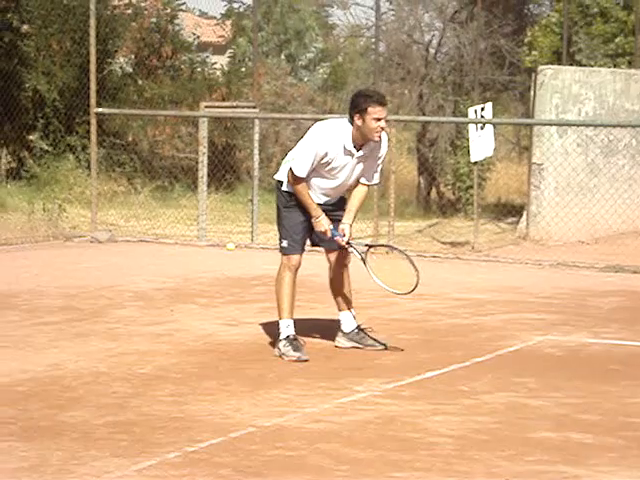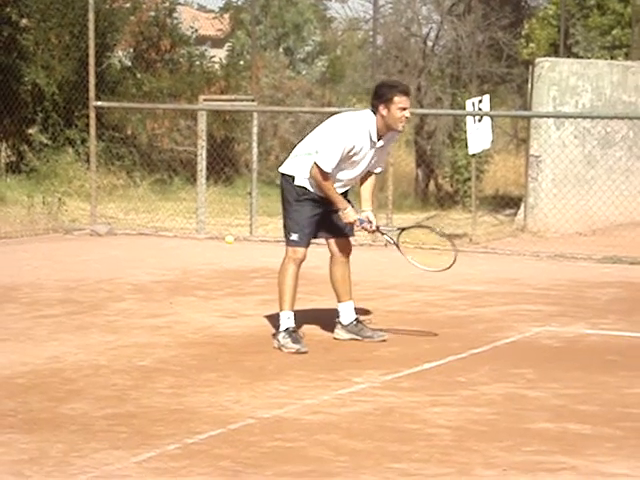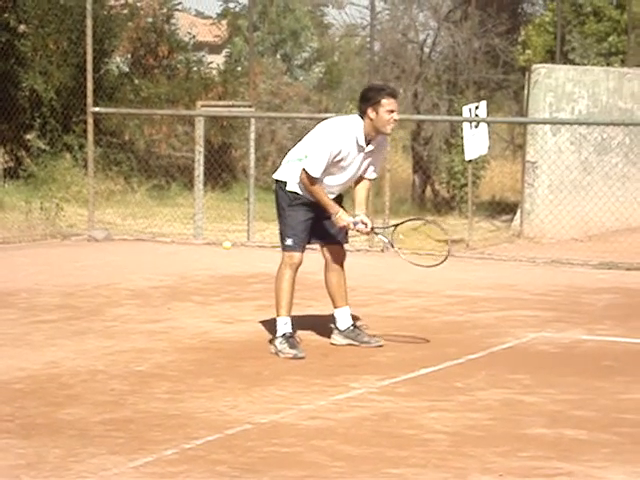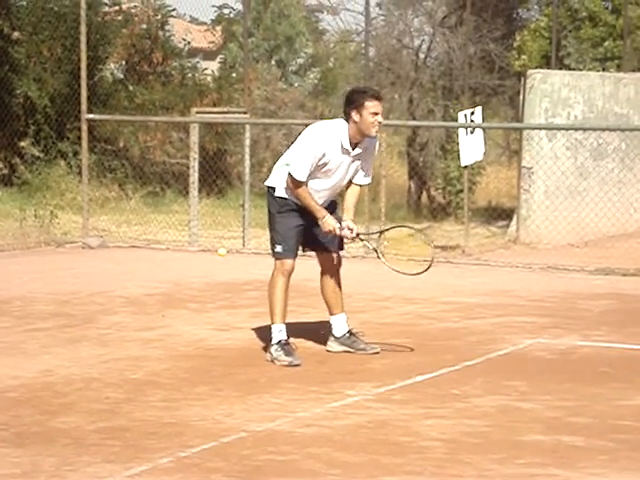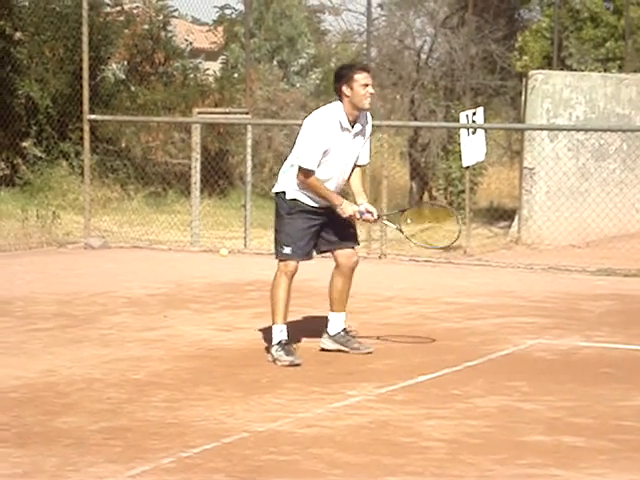
dt=0.7s
person 1, frame 1
left shoulder: (380, 143)
right shoulder: (325, 136)
left elbow: (363, 183)
right elbow: (295, 178)
left wrist: (347, 221)
right wrist: (316, 215)
left hip: (332, 197)
right hip: (294, 191)
left knee: (340, 258)
right knee: (291, 260)
left ankle: (348, 329)
right ankle: (286, 336)
person 1, frame 2
left shoulder: (388, 135)
right shoulder: (349, 129)
left elbow: (369, 171)
right elbow: (317, 172)
left wrist: (367, 209)
right wrist: (344, 208)
left hip: (334, 188)
right hip: (302, 181)
left knee: (342, 250)
right knee: (296, 252)
left ankle: (347, 321)
right ankle: (285, 328)
person 1, frame 3
left shoulder: (381, 140)
right shoulder: (336, 133)
left elbow: (364, 176)
right elbow: (307, 178)
left wrist: (360, 212)
right wrist: (336, 212)
left hip: (328, 193)
right hip: (295, 188)
left knee: (336, 256)
right knee: (292, 257)
left ankle: (344, 327)
right ankle: (283, 334)
person 1, frame 4
left shoulder: (370, 143)
right shoulder: (320, 137)
left elbow: (355, 182)
right elbow: (294, 183)
left wrist: (347, 218)
right wrist: (322, 217)
left hip: (323, 200)
right hip: (286, 196)
left knee: (332, 262)
right knee: (285, 264)
left ankle: (340, 333)
right ankle: (278, 341)
person 1, frame 5
left shoulder: (365, 121)
right shoulder: (320, 123)
left elbow: (356, 165)
right elbow: (304, 175)
left wrist: (361, 201)
right wrist: (340, 203)
left hip: (330, 201)
right hip: (296, 198)
left knee: (347, 259)
right knee: (288, 266)
left ankle: (335, 332)
right ankle: (279, 341)
